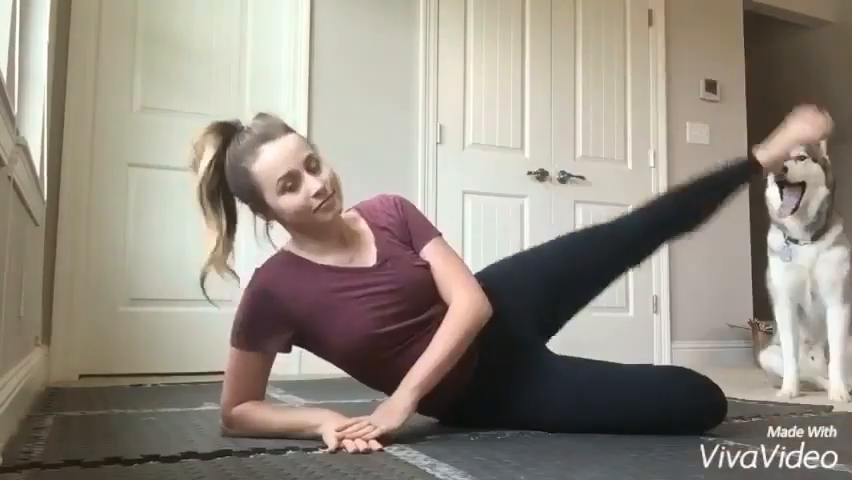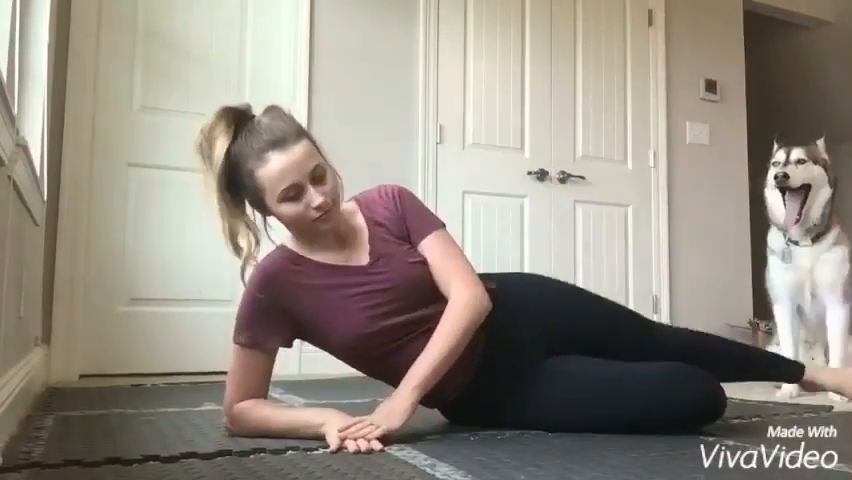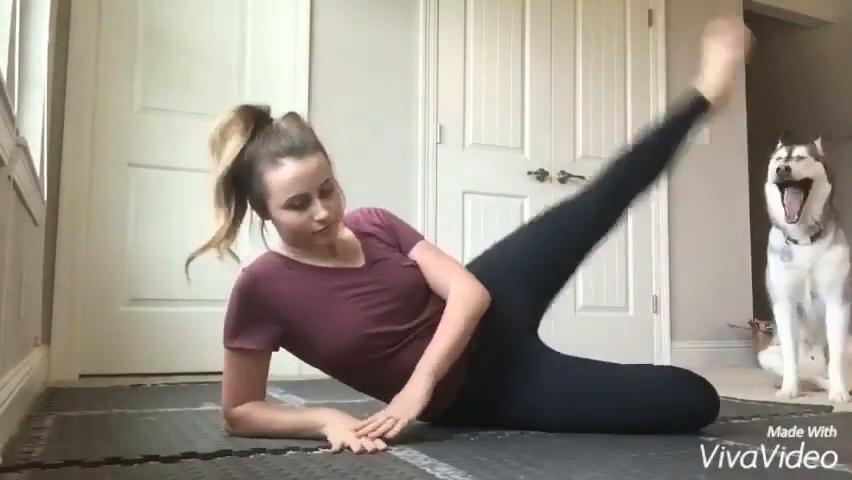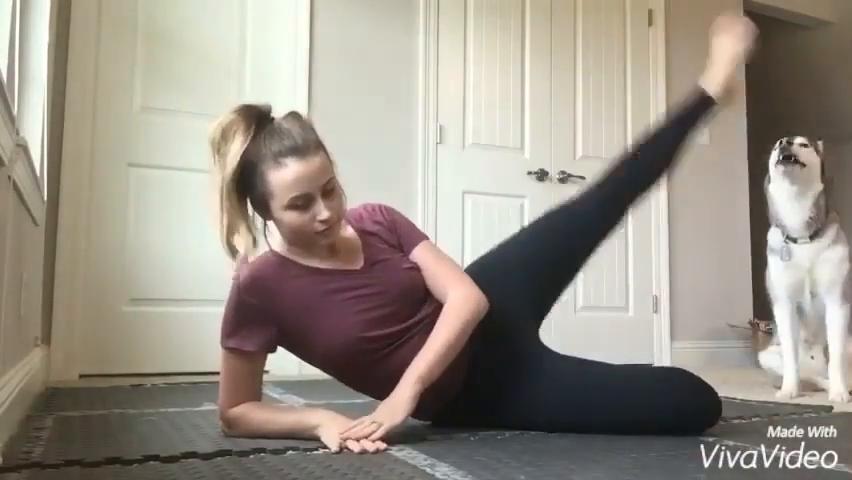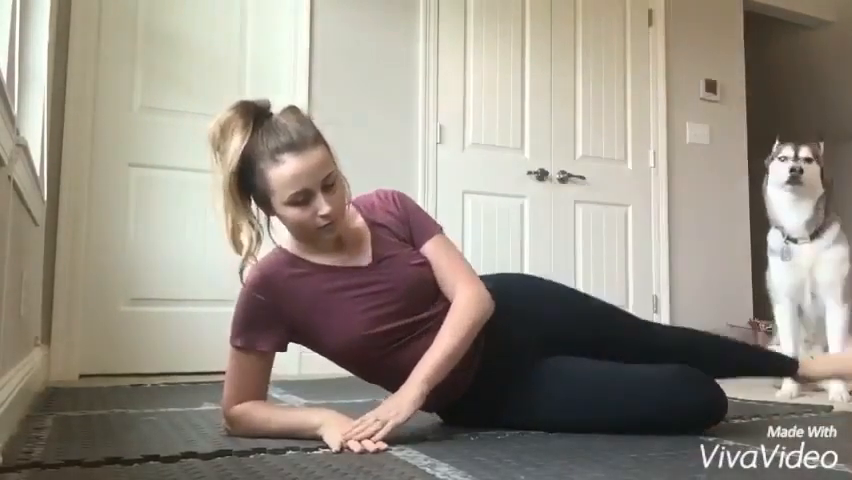
dt=0.2s
person 1, frame 1
left shoulder: (392, 212)
right shoulder: (273, 291)
left elbow: (471, 304)
right elbow: (236, 411)
left wrist: (402, 400)
right wrist: (323, 420)
left hip: (500, 313)
right hip: (483, 393)
left knee: (630, 234)
left ankle: (759, 159)
person 1, frame 2
left shoulder: (391, 205)
right shoulder: (275, 285)
left elbow: (471, 296)
right elbow: (240, 410)
left wrist: (405, 397)
right wrist: (322, 419)
left hip: (508, 314)
right hip: (485, 390)
left knee: (659, 336)
right knee: (698, 397)
person 1, frame 3
left shoulder: (375, 225)
right shoulder: (261, 289)
left elbow: (467, 293)
right elbow: (239, 413)
left wrist: (413, 391)
right wrist: (325, 419)
left hip: (490, 320)
right hip: (476, 394)
left knee: (597, 202)
left ankle: (705, 95)
person 1, frame 4
left shoulder: (379, 222)
right shoulder: (259, 288)
left elbow: (467, 300)
right elbow: (236, 412)
left wrist: (403, 395)
right wrist: (320, 418)
left hip: (489, 318)
right hip: (479, 389)
left knee: (604, 199)
right knee: (693, 399)
left ankle: (710, 91)
person 1, frame 5
left shoulder: (390, 210)
right shoulder: (270, 289)
left elbow: (473, 296)
right elbow: (238, 410)
left wrist: (409, 393)
right wrist: (321, 419)
left hip: (509, 315)
right hip: (484, 394)
left knee: (656, 338)
right knee: (696, 401)
